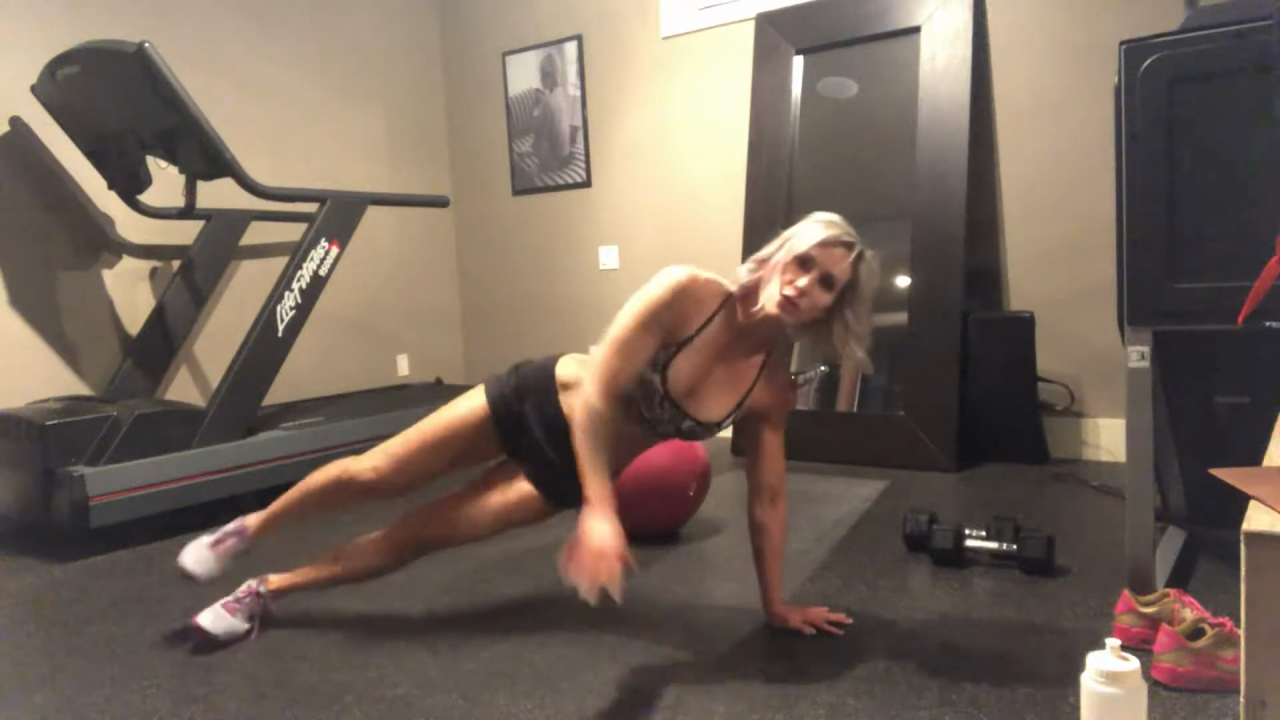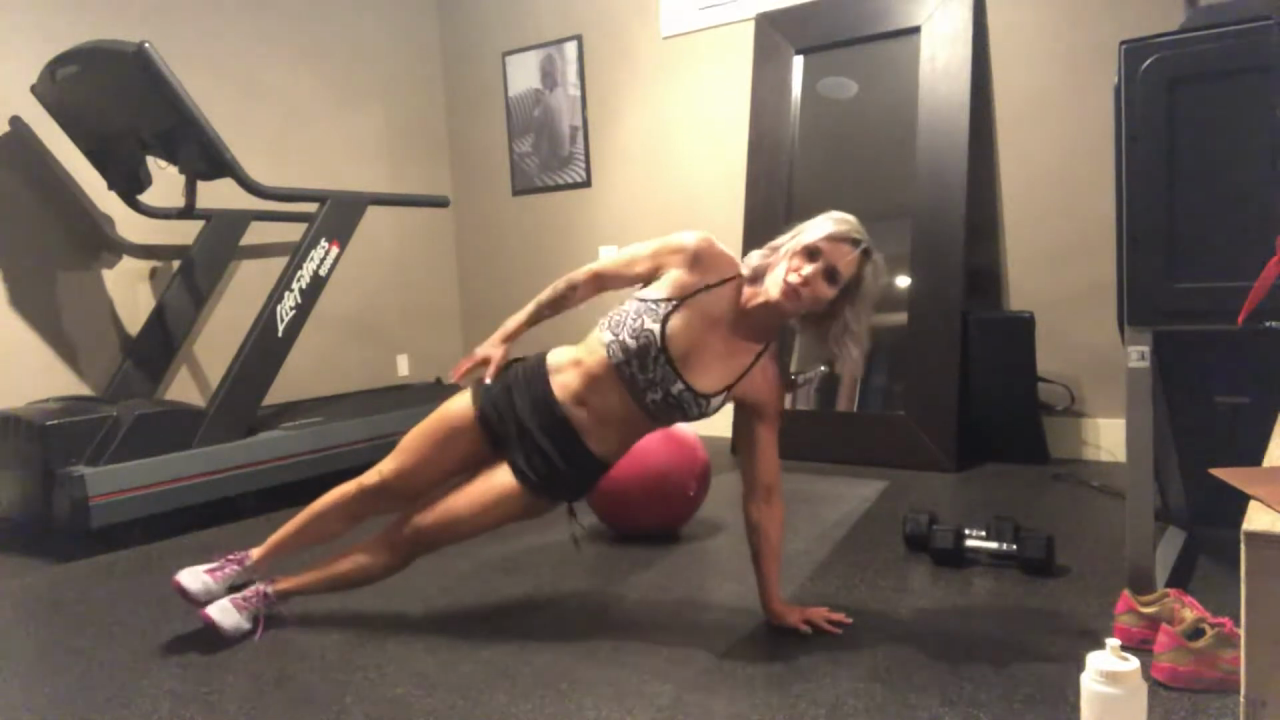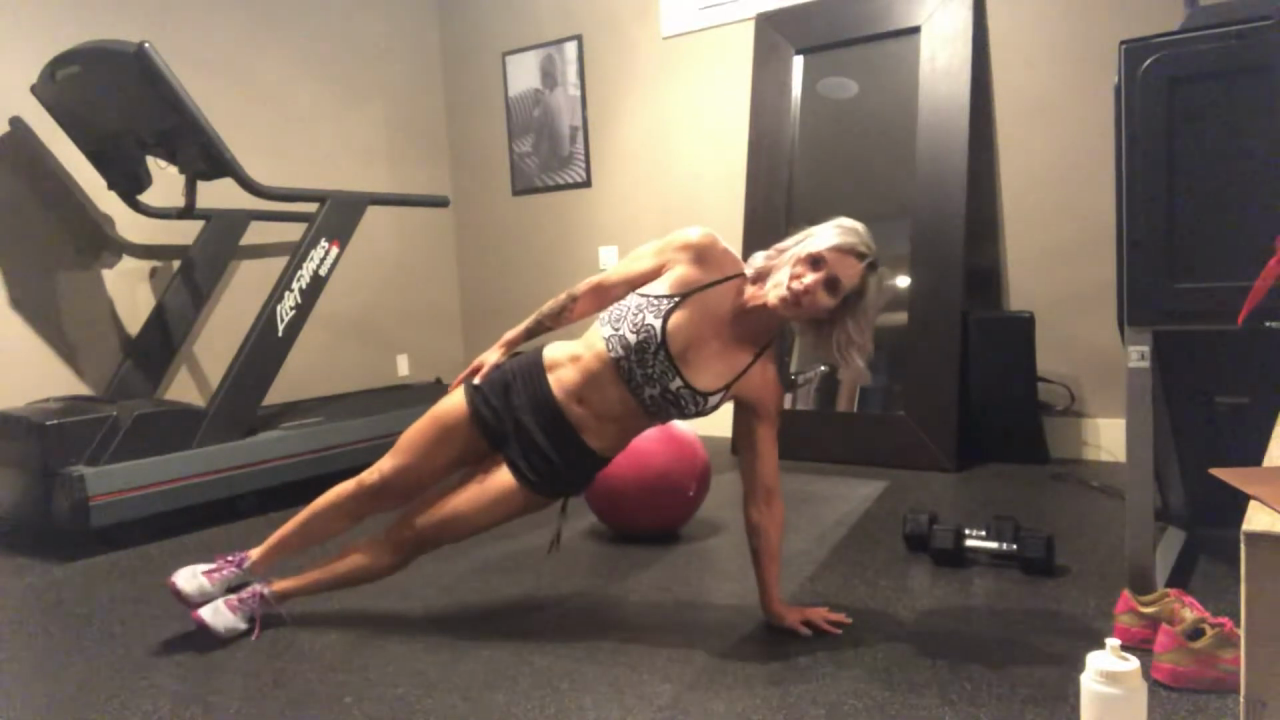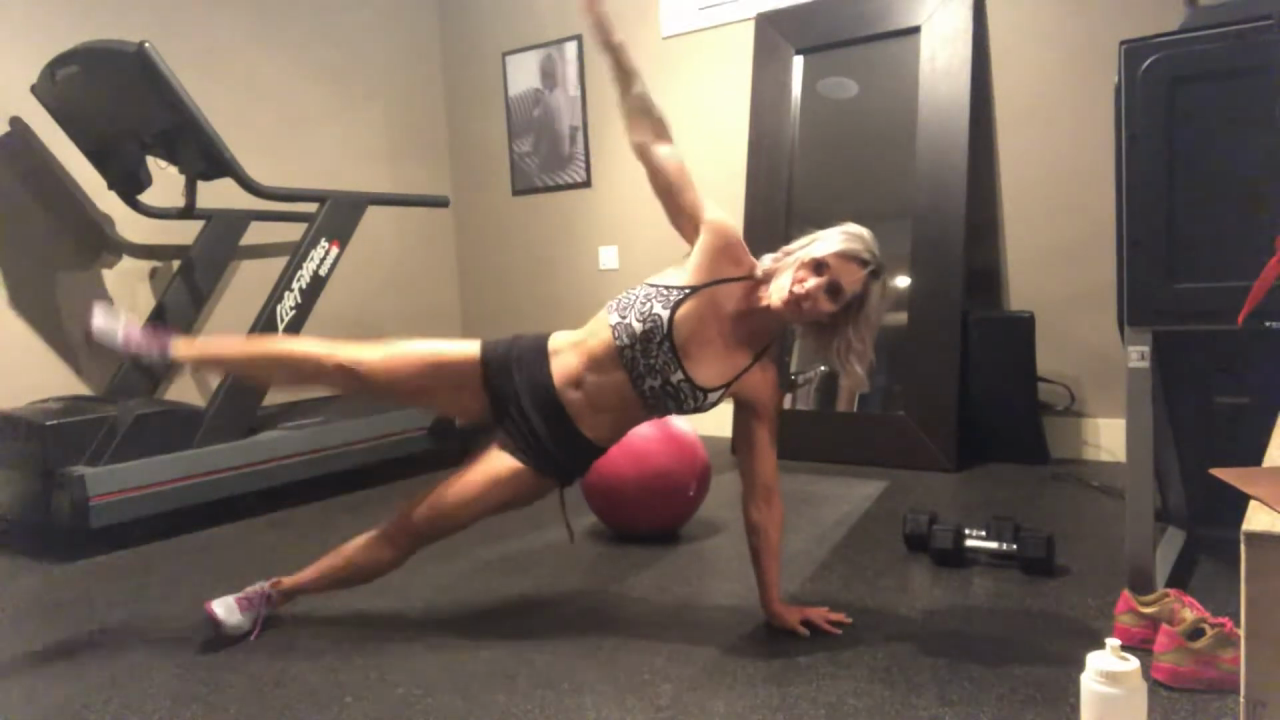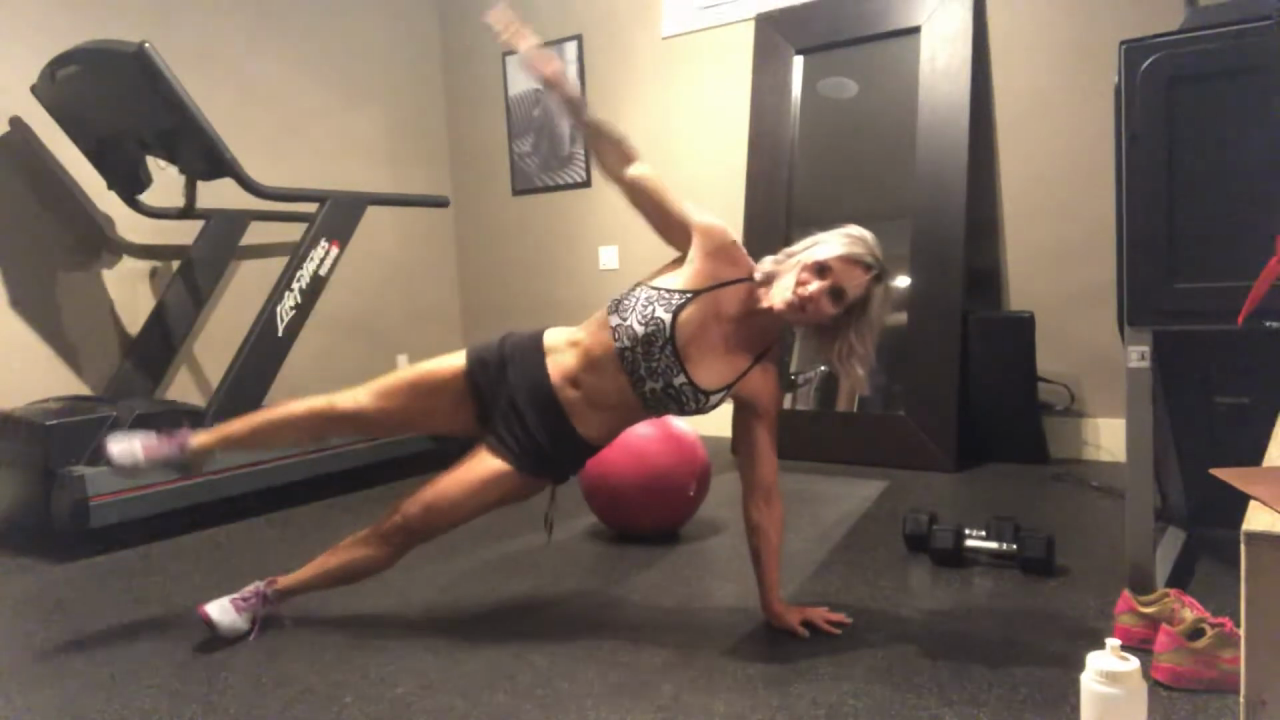
dt=1s
person 1, frame 1
left shoulder: (771, 388)
right shoulder: (688, 293)
left elbow: (766, 497)
right elbow: (599, 390)
left wrist: (776, 605)
right wrist: (600, 513)
left hip: (569, 474)
right hip: (538, 400)
left knee: (415, 533)
right knee: (374, 475)
left ankle: (268, 589)
right ankle: (252, 528)
person 1, frame 2
left shoulder: (762, 382)
right shoulder: (698, 258)
left elbow: (763, 495)
right elbow: (591, 275)
left wrist: (776, 602)
right wrist: (505, 333)
left hip: (567, 463)
right hip: (528, 394)
left knee: (412, 536)
right knee: (381, 488)
left ankle: (270, 593)
right ankle: (250, 561)
person 1, frame 3
left shoulder: (760, 383)
right shoulder: (701, 255)
left elbow: (763, 494)
right elbow: (592, 293)
left wrist: (775, 603)
right wrist: (507, 342)
left hip: (562, 459)
right hip: (522, 388)
left knee: (411, 535)
right knee: (381, 486)
left ankle: (268, 595)
right ankle: (248, 563)
person 1, frame 4
left shoulder: (758, 383)
right shoulder: (719, 248)
left elbow: (761, 494)
right elbow: (651, 140)
left wrist: (775, 604)
left hip: (558, 447)
right hip: (524, 370)
left knee: (409, 529)
right knee: (343, 367)
left ankle: (271, 593)
right ankle: (172, 347)
person 1, frame 5
left shoulder: (759, 384)
right shoulder: (716, 253)
left elbow: (761, 494)
right elbow: (628, 166)
left wrist: (776, 603)
right wrist: (565, 87)
left hip: (549, 447)
right hip: (518, 369)
left knee: (404, 526)
right knee: (351, 410)
left ankle: (270, 591)
right ankle: (191, 443)
